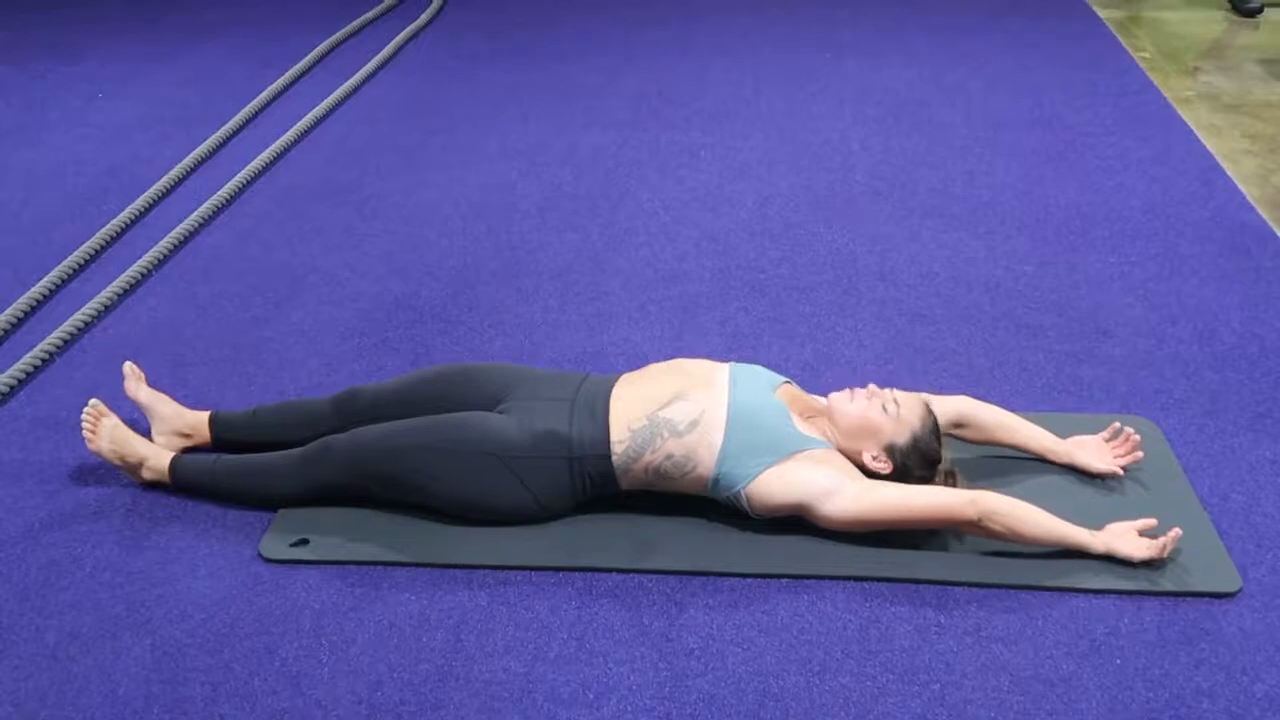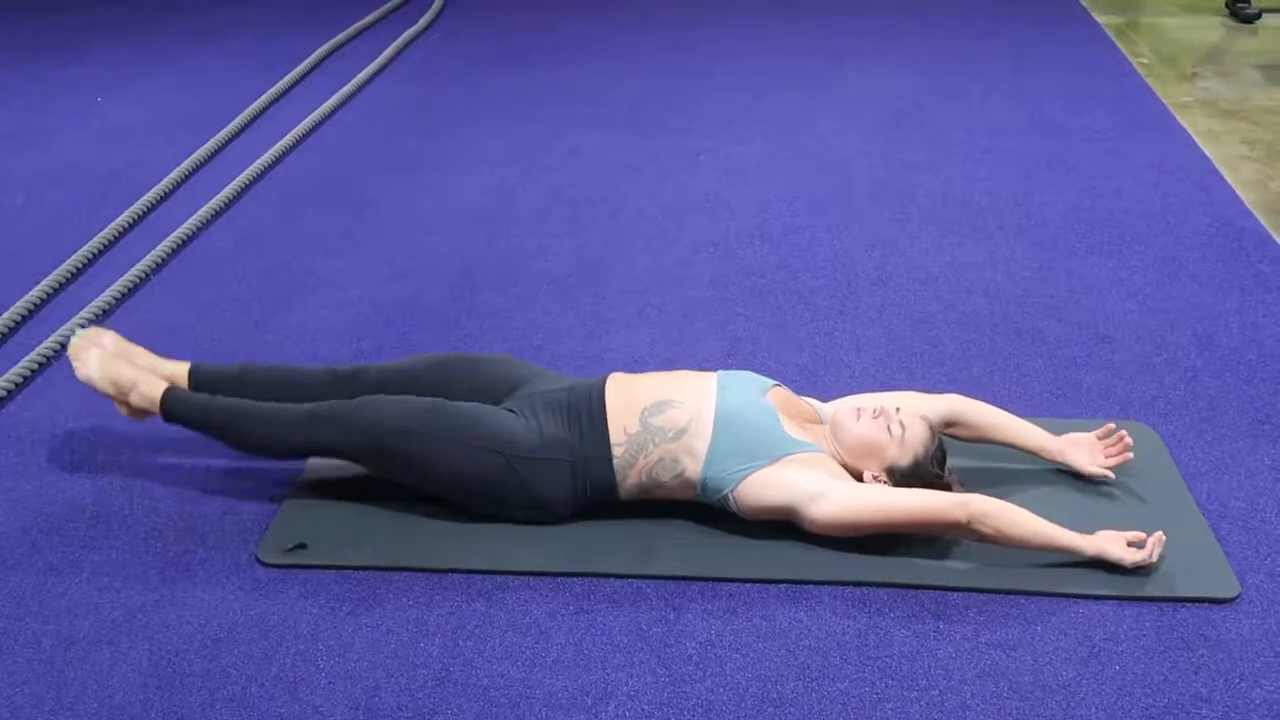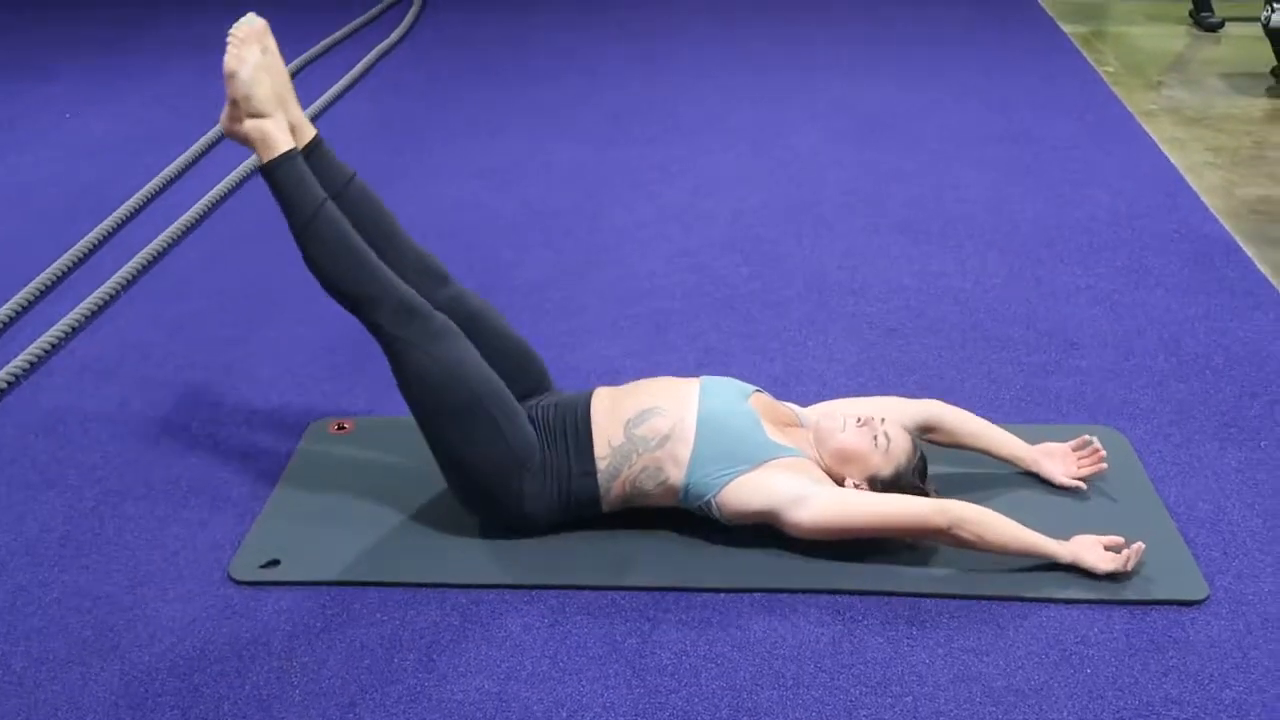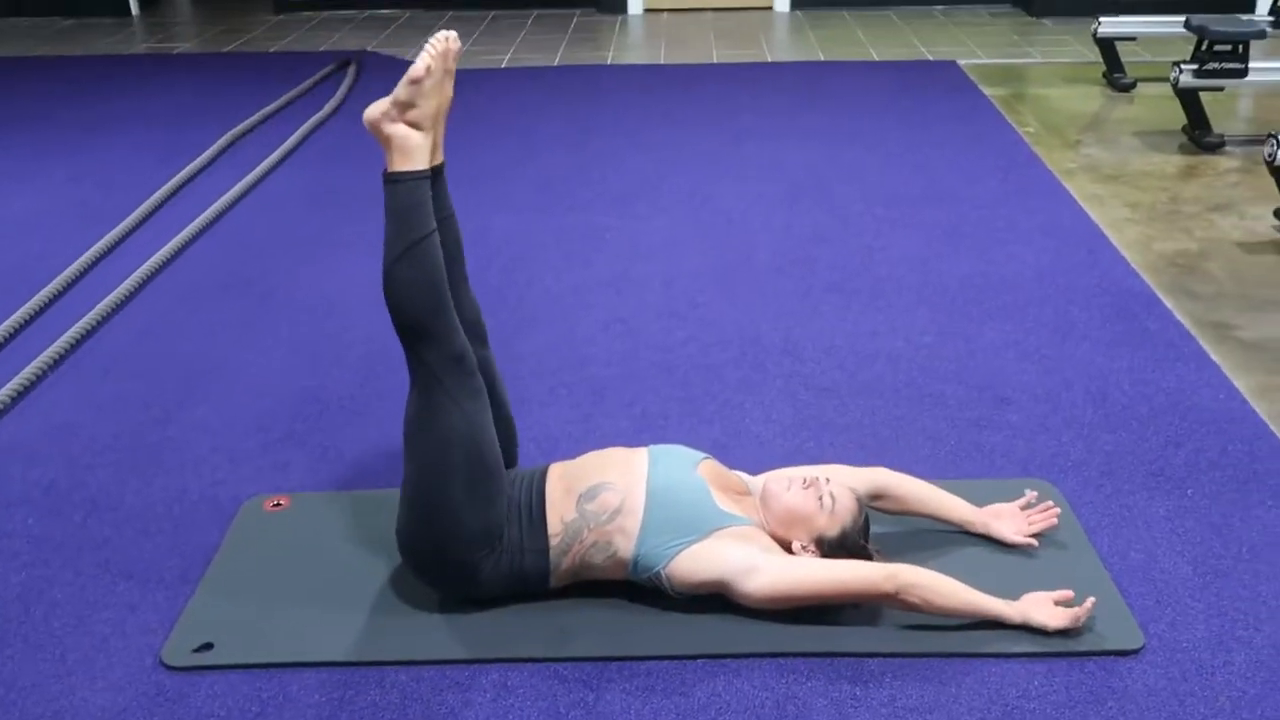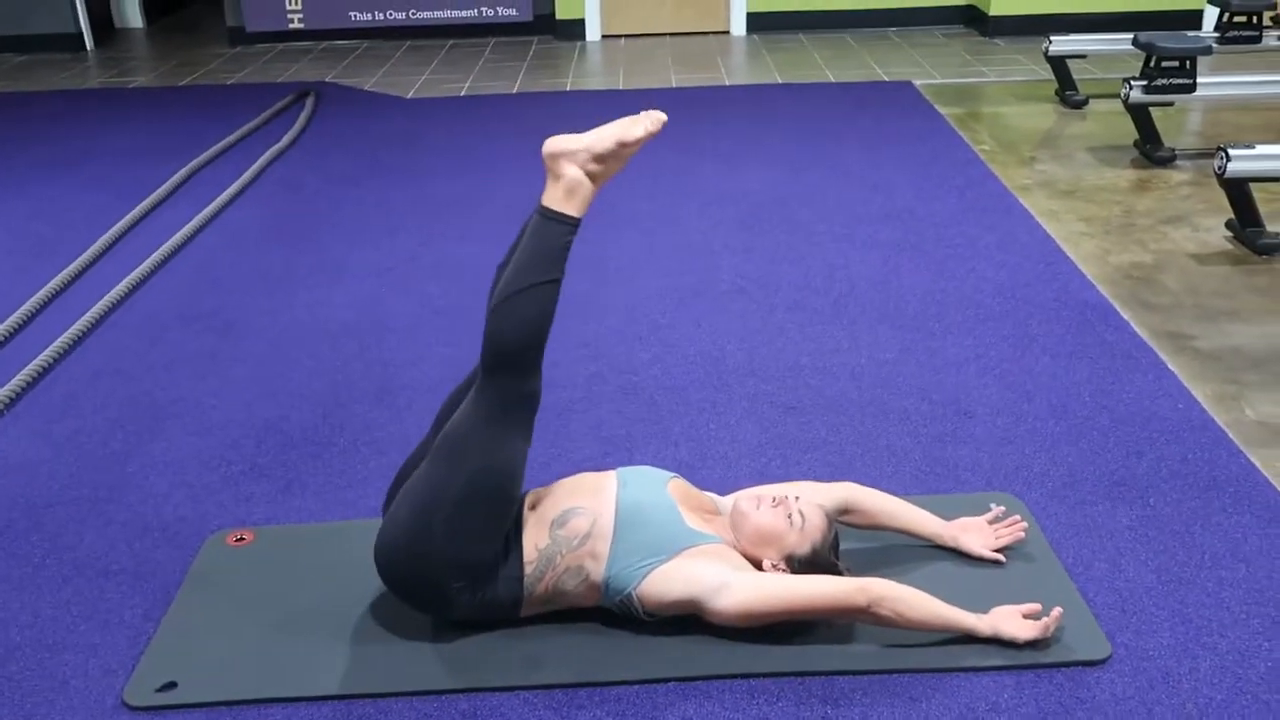
dt=1s
person 1, frame 1
left shoulder: (825, 485)
right shoulder: (814, 409)
left elbow: (974, 508)
right elbow: (960, 403)
left wrist: (1100, 541)
right wrist: (1067, 448)
left hip: (549, 463)
right hip: (567, 395)
left knee: (341, 465)
right knee: (362, 405)
left ankle: (162, 467)
right ankle: (193, 427)
person 1, frame 2
left shoulder: (820, 491)
right shoulder: (822, 414)
left elbow: (962, 513)
right elbow: (954, 403)
left wrist: (1090, 546)
right wrist: (1061, 446)
left hip: (548, 468)
right hip: (568, 396)
left knee: (341, 429)
right knee: (365, 382)
left ankle: (153, 394)
right ankle: (170, 372)
person 1, frame 3
left shoulder: (797, 495)
right shoulder: (806, 427)
left elbow: (943, 518)
right elbow: (930, 410)
left wrist: (1067, 553)
right wrist: (1032, 457)
left hip: (525, 481)
right hip: (550, 418)
left knee: (397, 308)
right knee: (426, 288)
left ankle: (273, 139)
right ankle: (288, 128)
person 1, frame 4
left shoulder: (750, 562)
right shoulder: (749, 494)
left elbow: (892, 583)
right elbow: (879, 479)
left wrist: (1015, 612)
right wrist: (981, 520)
left hip: (472, 550)
right hip: (508, 502)
left knee: (439, 349)
left ankle: (408, 145)
person 1, frame 5
left shoulder: (721, 584)
right shoulder: (714, 513)
left elbow: (865, 596)
right elbow: (844, 494)
left wrist: (983, 623)
right wrist: (947, 533)
left hip: (445, 568)
left knee: (512, 372)
